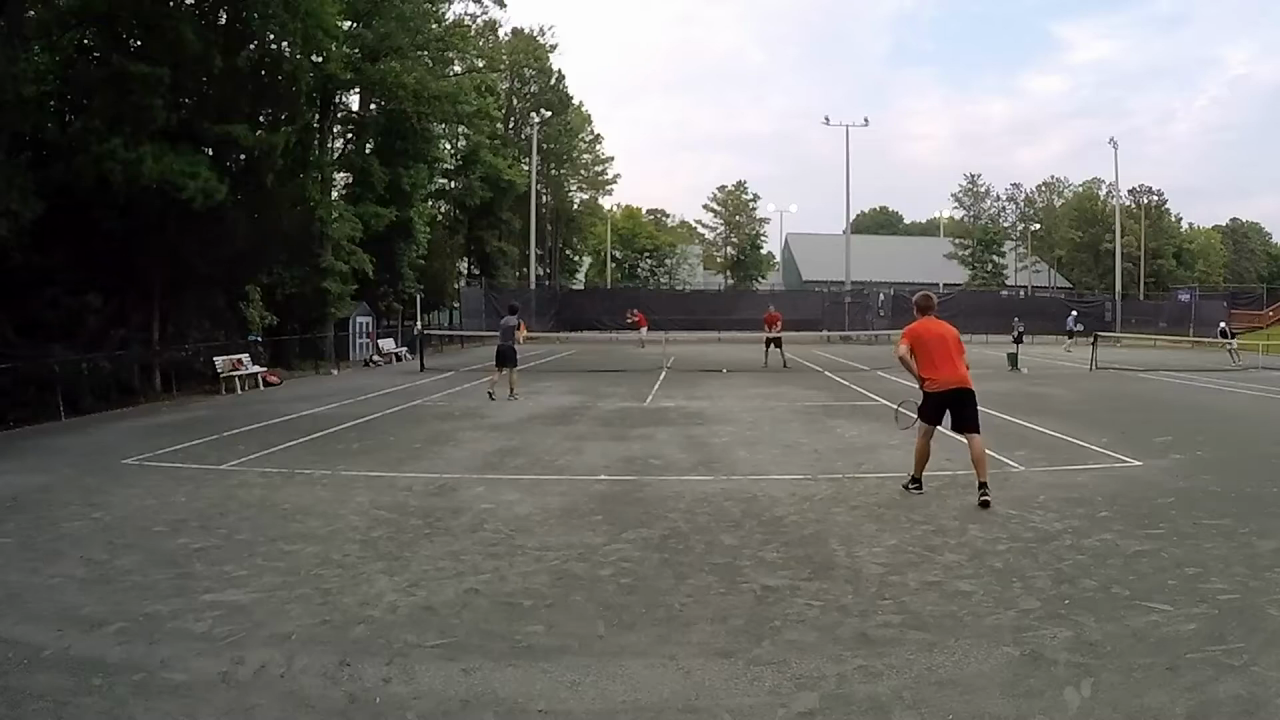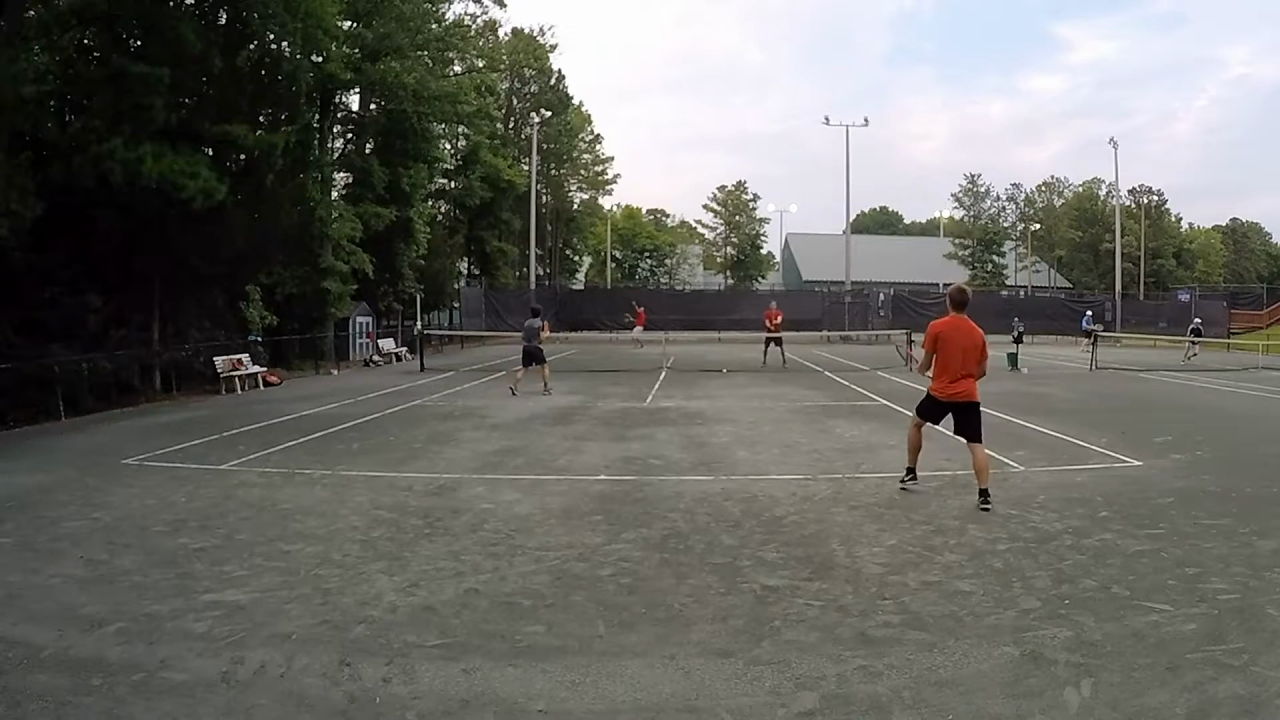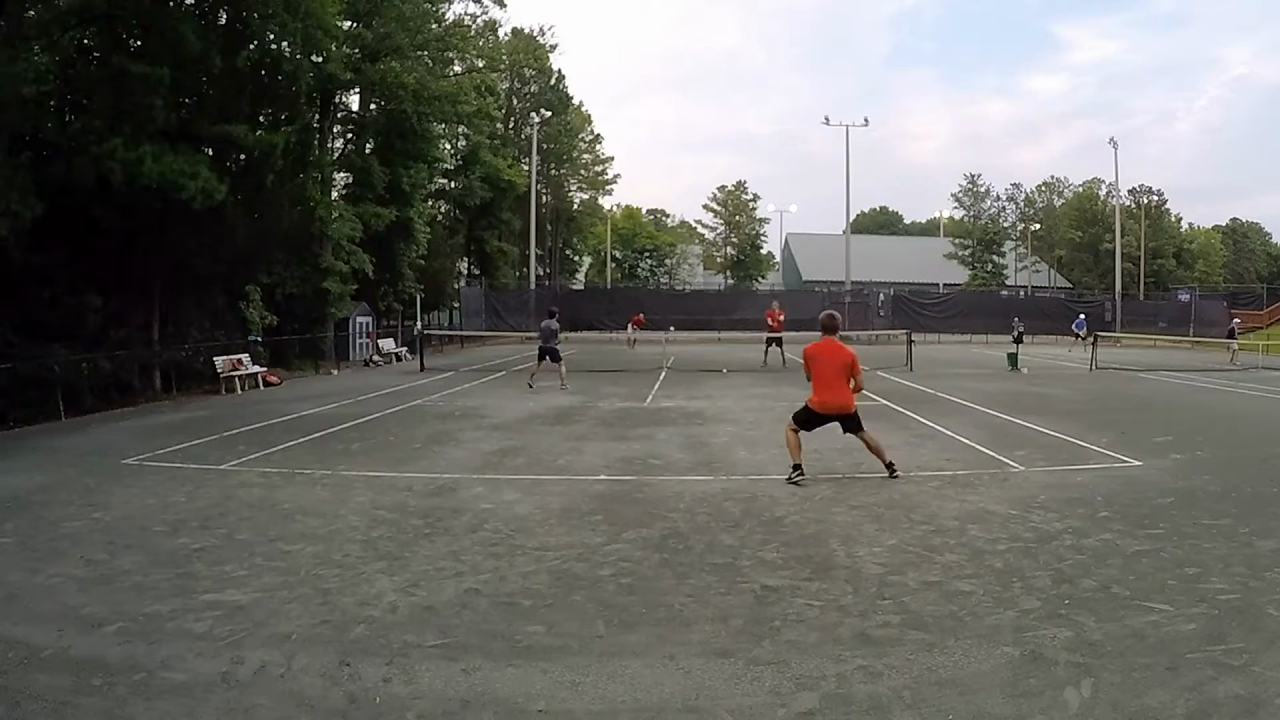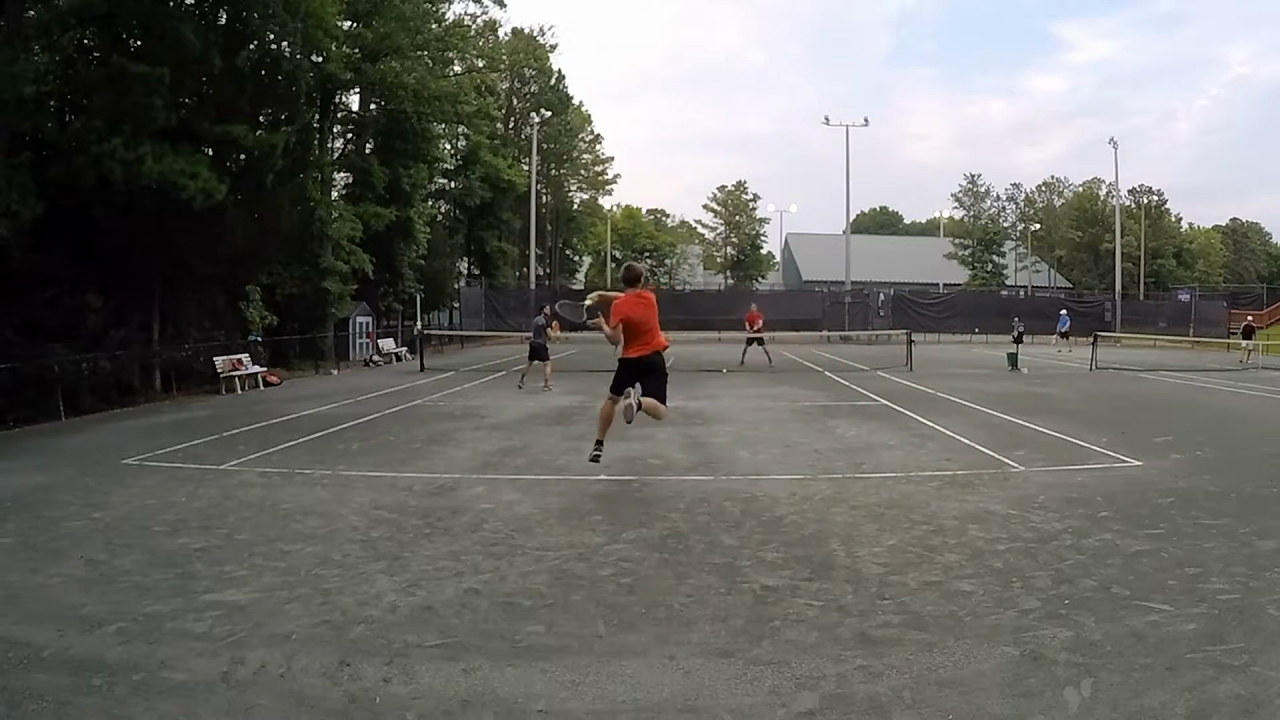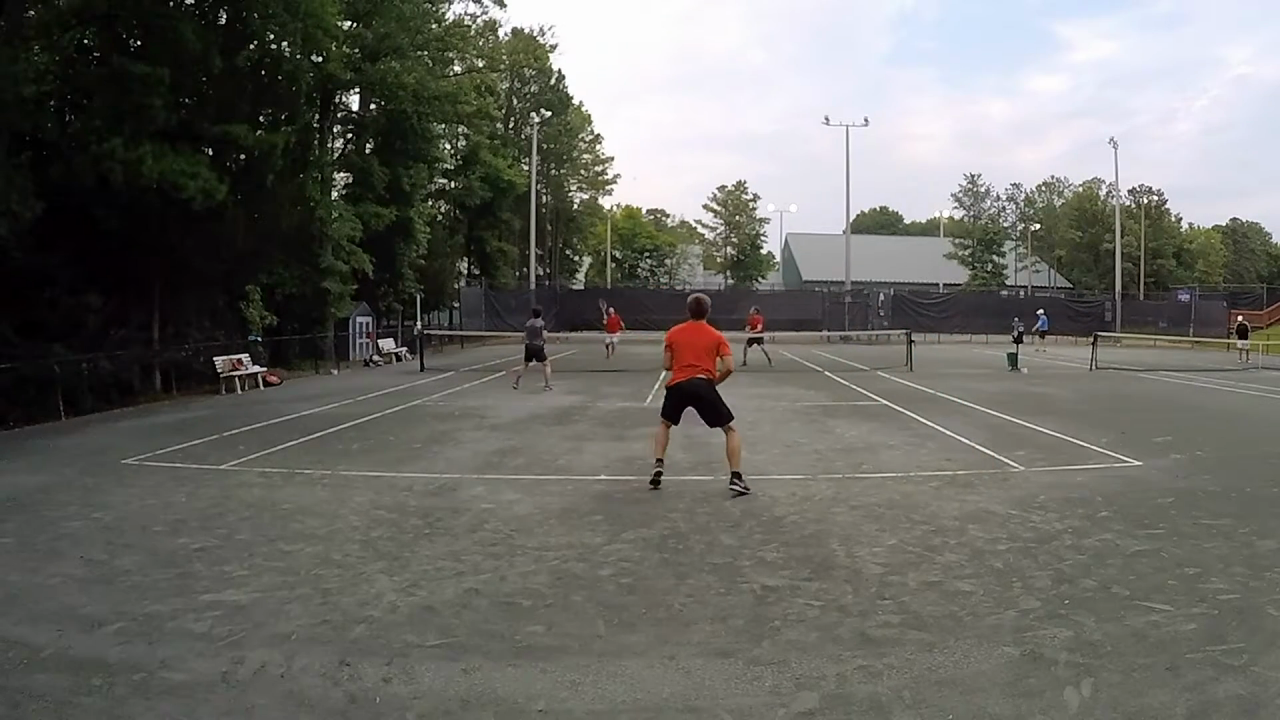
dt=1s
person 1, frame 1
left shoulder: (912, 330)
right shoulder: (951, 329)
left elbow: (902, 354)
right elbow: (965, 364)
left wrist: (919, 377)
left hip: (936, 388)
right hip: (963, 385)
left knee: (924, 434)
right knee: (973, 436)
left ankle: (916, 481)
right ankle: (983, 488)
person 1, frame 2
left shoulder: (937, 327)
right shoulder: (978, 333)
left elbow: (926, 363)
right elbow: (982, 371)
left wrist: (922, 370)
left hip: (940, 393)
right hip: (969, 396)
left knee: (915, 424)
right knee: (976, 445)
left ankle: (911, 473)
right ankle: (984, 493)
person 1, frame 3
left shoulder: (809, 350)
right shoulder: (849, 353)
right elbow: (859, 385)
left hip: (817, 406)
right hip: (846, 406)
left knee: (791, 428)
right knee: (862, 434)
left ankle: (797, 469)
right ankle: (890, 467)
person 1, frame 4
left shoulder: (619, 306)
right shoulder: (650, 297)
left elbow: (614, 340)
left wrist: (602, 325)
right wrist: (601, 294)
left hip: (630, 359)
right hip: (653, 358)
left knee: (612, 400)
right knee: (659, 411)
left ankle: (598, 446)
right ankle: (636, 401)
person 1, frame 5
left shoulder: (674, 333)
right shoulder: (717, 336)
left elbow: (667, 365)
right elbow: (729, 368)
left hip: (678, 388)
right hip: (703, 385)
left knee: (664, 424)
right knee: (730, 430)
left ankle: (658, 465)
right ankle: (736, 478)
